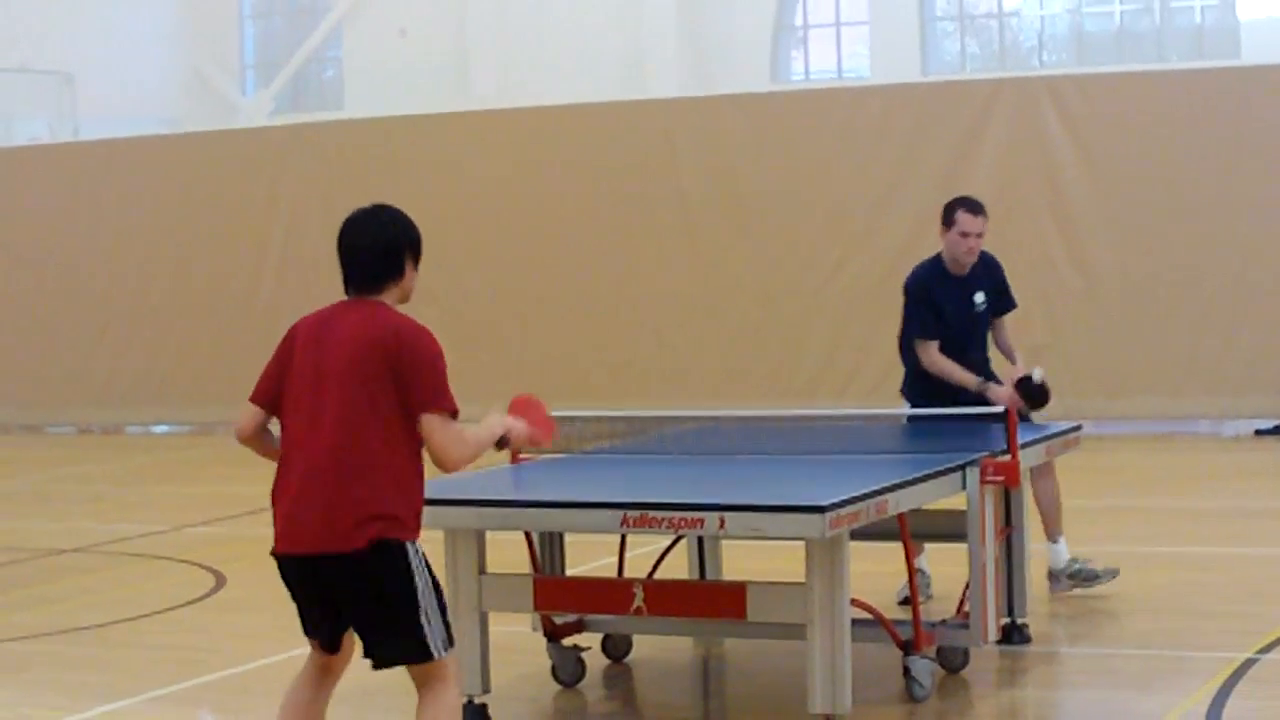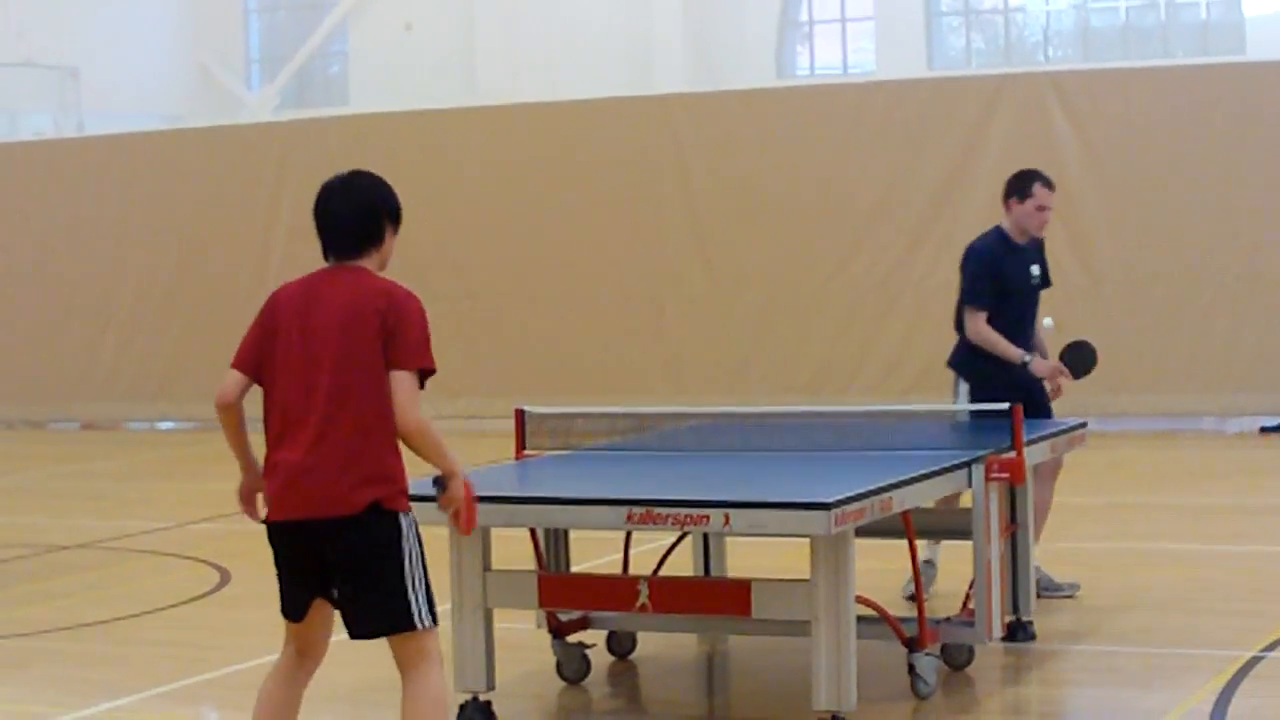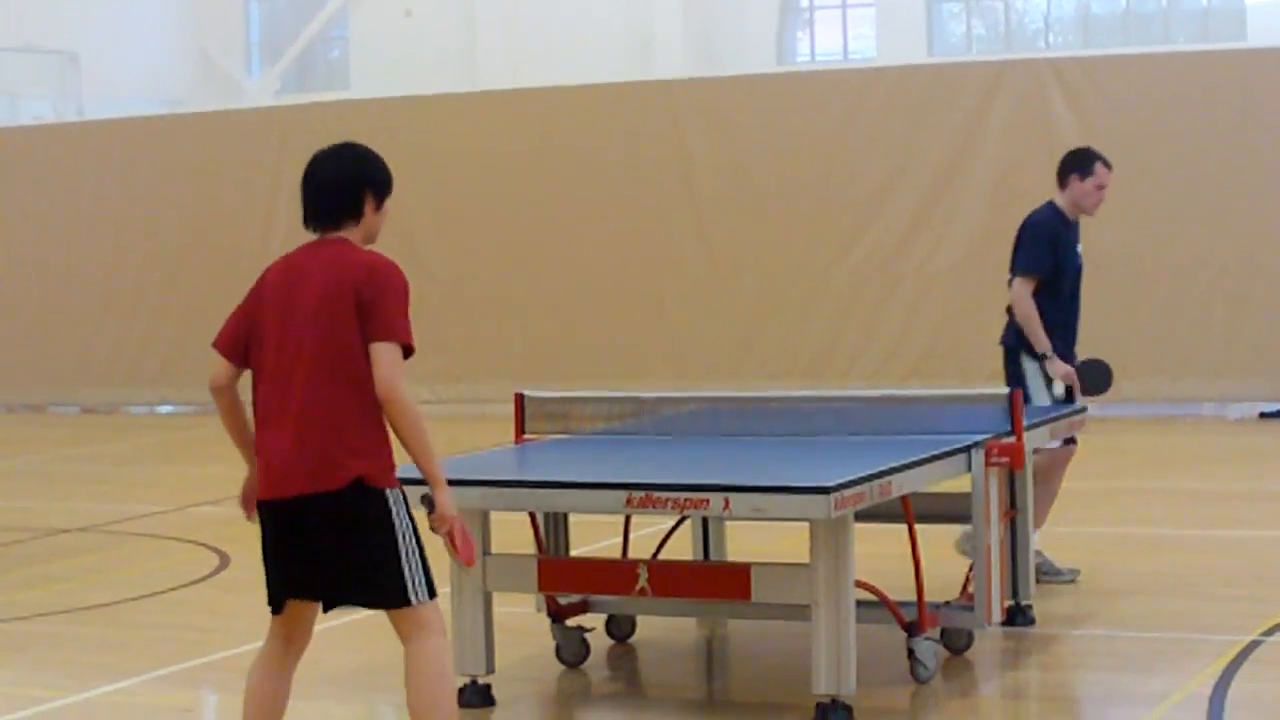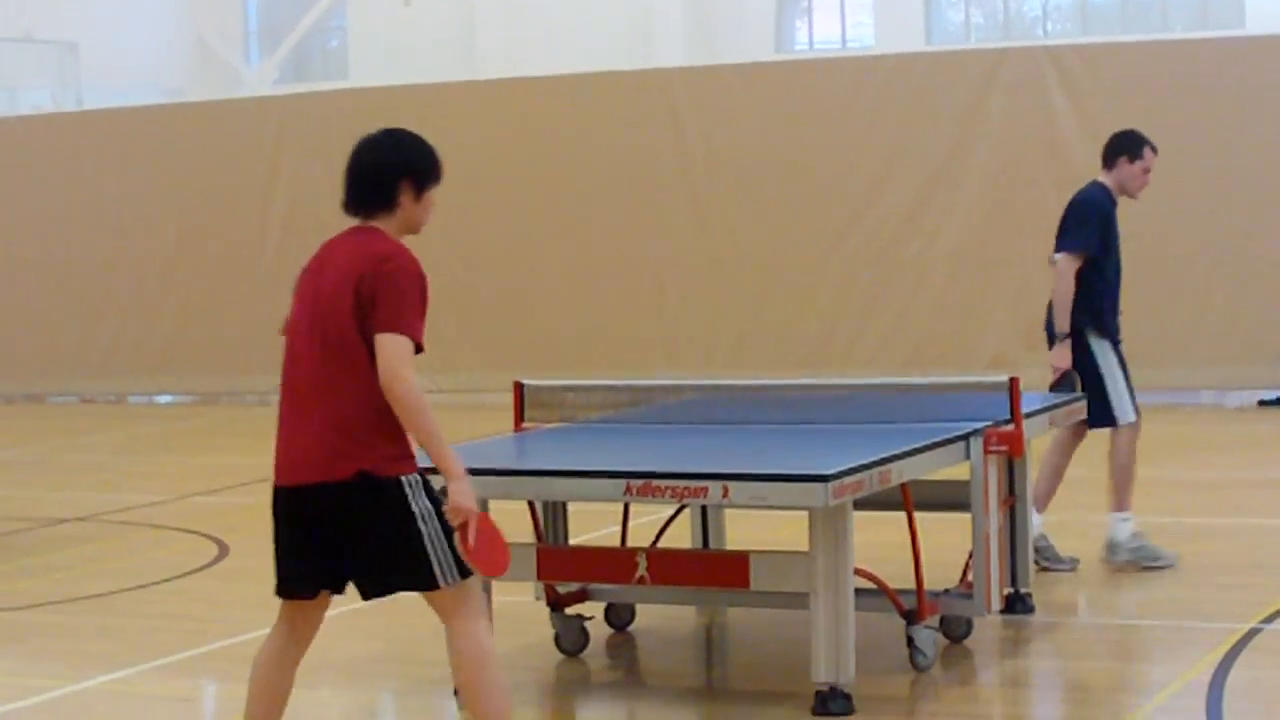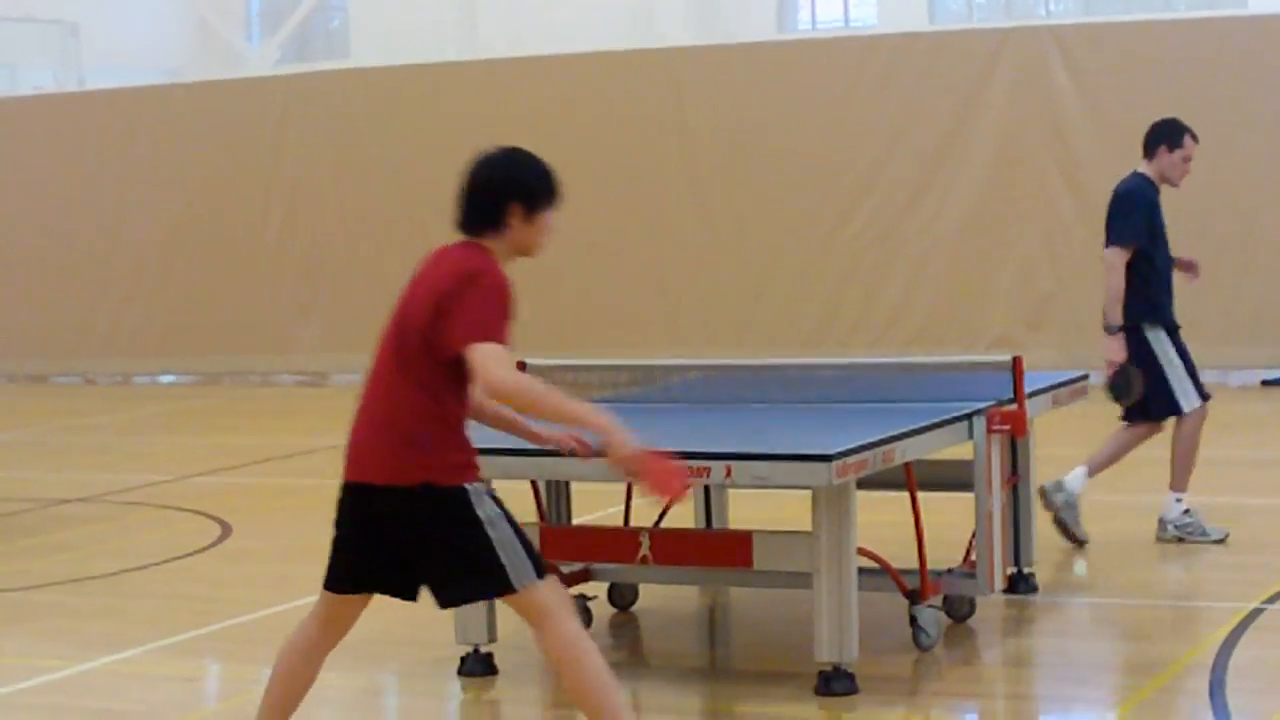
dt=0.2s
person 1, frame 1
left shoulder: (304, 333)
right shoulder: (411, 339)
left elbow: (248, 429)
right elbow: (449, 454)
right wrist: (498, 425)
left hip: (296, 539)
right hip: (376, 537)
left knee: (327, 661)
right knee: (438, 678)
person 1, frame 2
left shoulder: (284, 300)
right shoulder: (396, 303)
left elbow: (227, 396)
right elbow: (406, 416)
left wrist: (251, 469)
right wrist: (453, 471)
left hip: (290, 507)
right hip: (368, 506)
left knee: (302, 649)
right knee: (422, 657)
person 1, frame 3
left shoulder: (273, 277)
right shoulder: (378, 274)
left elbow: (220, 382)
right elbow: (390, 389)
left wrist: (256, 462)
right wrist: (437, 479)
left hip: (279, 485)
right hip: (352, 480)
left knee: (287, 635)
right knee: (424, 629)
person 1, frame 4
left shoulder: (326, 258)
right shoulder: (394, 264)
right elbow: (395, 379)
right wrist: (454, 473)
left hip: (298, 470)
right hip: (369, 469)
left knee: (294, 625)
right knee: (465, 607)
person 1, frame 5
left shoulder: (446, 265)
right shoulder: (480, 278)
right elbow: (494, 380)
left wrist: (532, 432)
right wrist: (596, 420)
left hip: (369, 468)
right hip: (427, 475)
left knee: (332, 616)
right knee: (549, 608)
person 2, frame 1
left shoulder: (989, 269)
right shoulder: (922, 283)
left elbow: (998, 325)
right elbow: (928, 357)
left wrist: (1019, 367)
right wrist: (986, 388)
left hip: (986, 387)
right hip: (930, 394)
left ankle: (1062, 563)
right ankle: (920, 570)
person 2, frame 2
left shoulder: (1036, 247)
right shoulder: (984, 253)
right elbow: (974, 327)
left wrist: (1046, 358)
right wrist: (1029, 360)
left hip: (1023, 378)
right hip: (980, 377)
left knee: (1050, 461)
right ankle: (929, 561)
person 2, frame 3
left shoulder: (1068, 227)
right shoulder: (1042, 226)
right elbow: (1019, 295)
right wrist: (1048, 357)
left hip: (1056, 356)
right hip: (1033, 356)
left knee: (1063, 449)
right knee: (1046, 447)
left ankle: (1029, 550)
person 2, frame 4
left shoulder: (1094, 202)
right shoulder: (1093, 204)
left elbow: (1068, 268)
right elbow: (1064, 268)
right wrist: (1062, 339)
left hip: (1088, 330)
right hip: (1087, 332)
left knee: (1073, 430)
right knee: (1126, 423)
left ankle: (1032, 533)
right ankle: (1122, 534)
person 2, frame 5
left shoulder: (1142, 192)
right shoulder: (1135, 195)
right elbow: (1115, 263)
left wrist: (1170, 263)
right wrist: (1114, 333)
left hip: (1148, 323)
right hip: (1145, 324)
left knee: (1146, 421)
right knee: (1192, 408)
left ankle: (1068, 488)
right ankle: (1175, 513)
